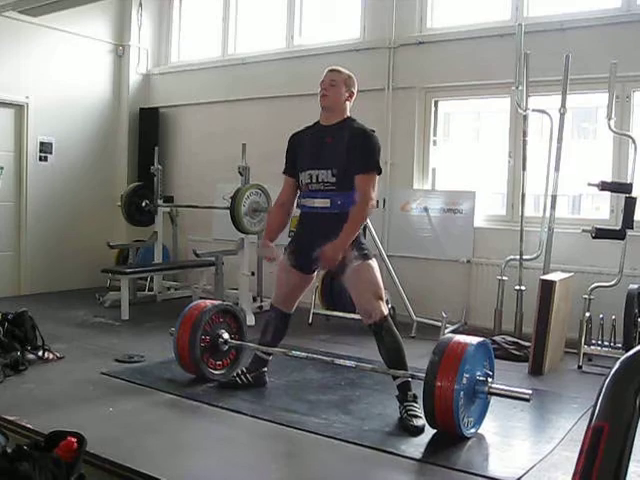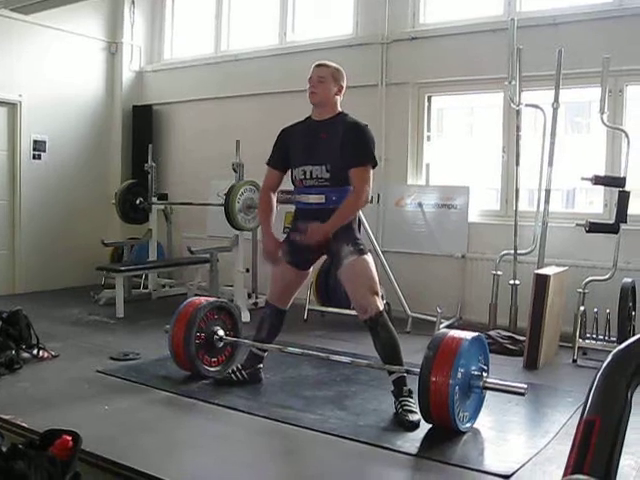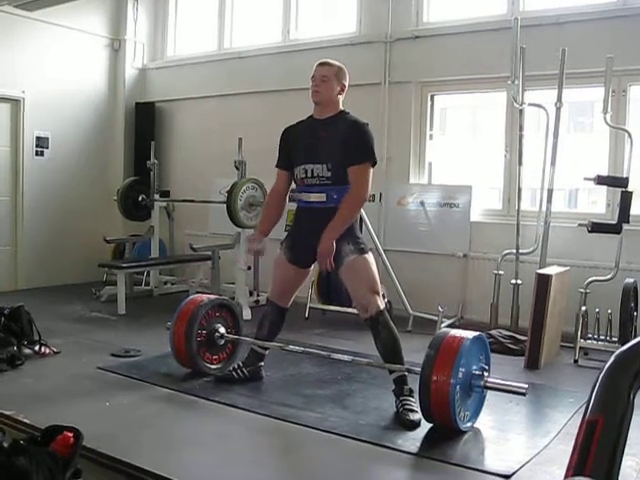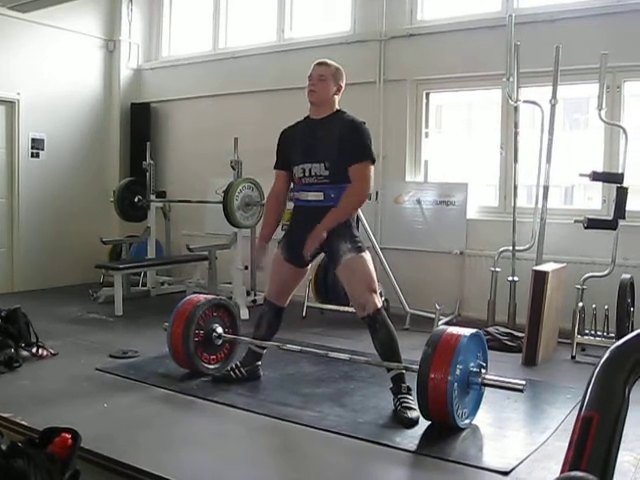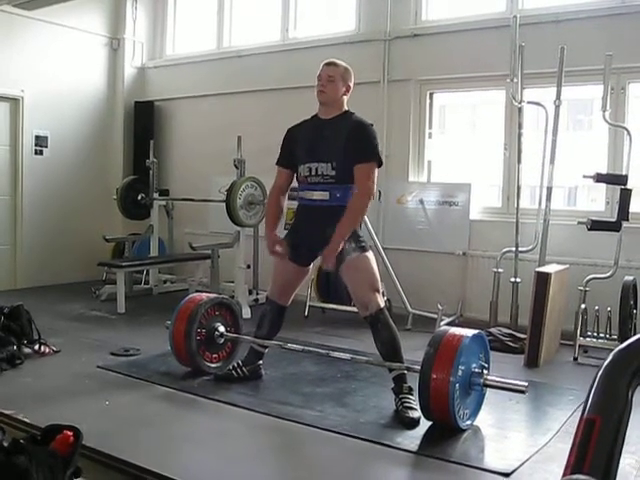
dt=1s
person 1, frame 1
left shoulder: (361, 137)
right shoulder: (300, 139)
left elbow: (366, 199)
right elbow: (286, 197)
left wrist: (339, 245)
right wrist: (266, 239)
left hip: (346, 234)
right hip: (306, 232)
left knee: (375, 313)
right knee: (279, 304)
left ankle: (407, 397)
right ankle: (256, 369)
person 1, frame 2
left shoulder: (354, 131)
right shoulder: (291, 134)
left elbow: (361, 192)
right elbow: (268, 189)
left wrist: (326, 229)
right wrist: (266, 233)
left hip: (340, 228)
right hip: (301, 227)
left knee: (371, 308)
right knee: (274, 301)
left ankle: (402, 392)
right ankle: (252, 366)
person 1, frame 3
left shoulder: (355, 130)
right shoulder: (293, 133)
left elbow: (360, 191)
right elbow: (279, 190)
left wrist: (330, 238)
right wrist: (260, 233)
left hip: (342, 228)
right hip: (303, 226)
left knee: (372, 307)
right knee: (276, 299)
left ankle: (403, 390)
right ankle: (253, 364)
person 1, frame 4
left shoulder: (351, 128)
right shoulder: (291, 134)
left elbow: (361, 188)
right elbow: (278, 192)
left wrist: (323, 229)
right wrist: (262, 239)
left hip: (338, 227)
right hip: (300, 225)
left knee: (370, 306)
right knee: (273, 298)
left ankle: (401, 389)
right ankle: (250, 363)
person 1, frame 5
left shoulder: (359, 130)
right shoulder: (297, 132)
left elbow: (366, 190)
right elbow: (279, 188)
left wrist: (337, 240)
right wrist: (271, 233)
left hip: (343, 227)
right hip: (303, 224)
left knee: (372, 305)
right knee: (275, 297)
left ankle: (403, 390)
right ankle: (252, 362)
